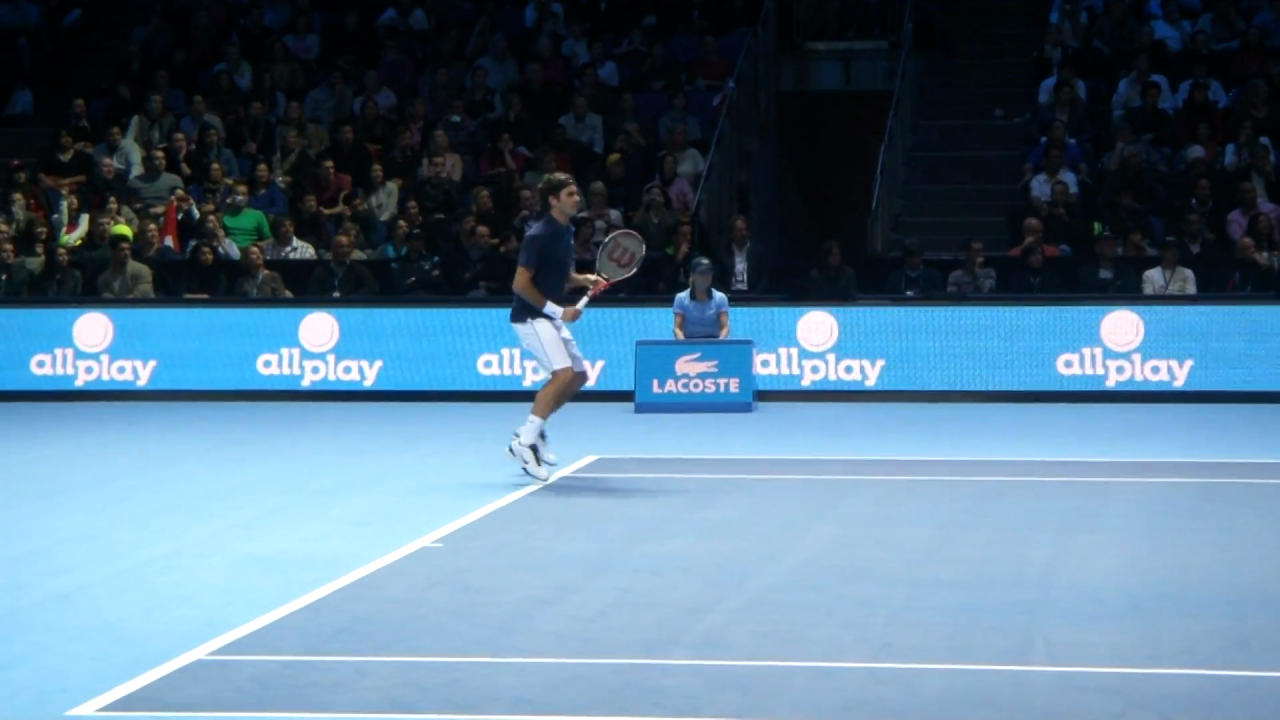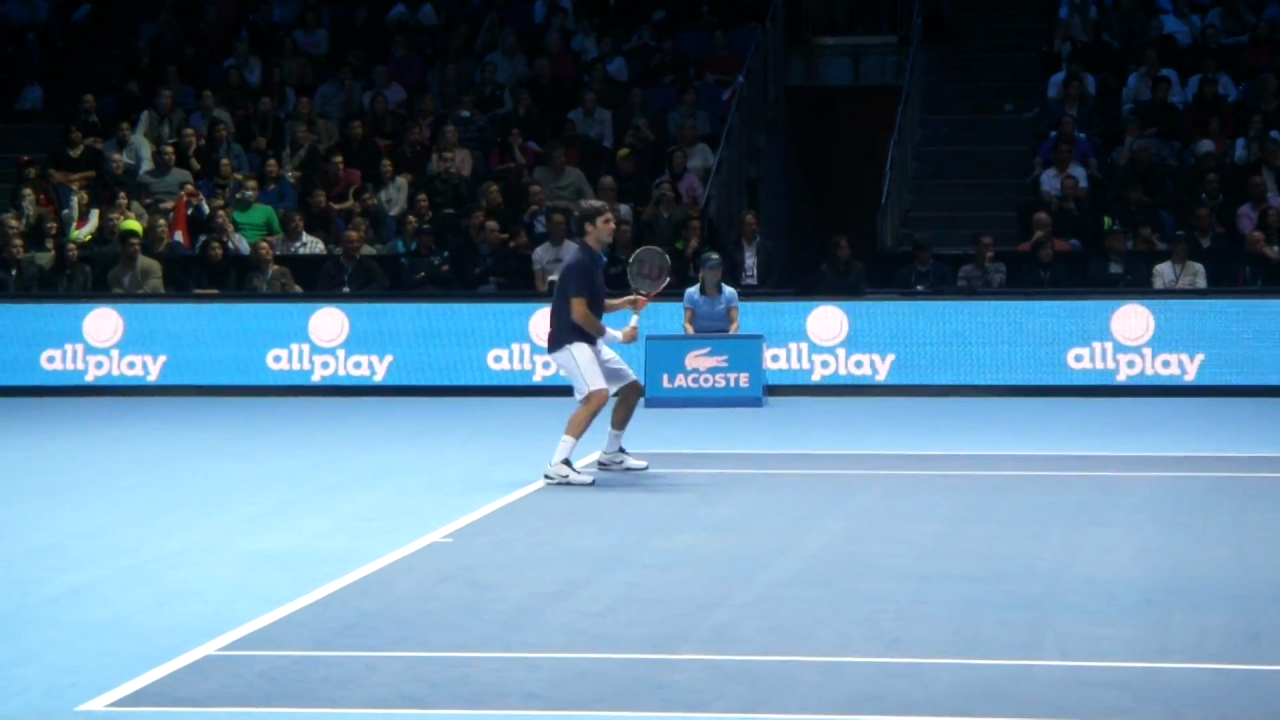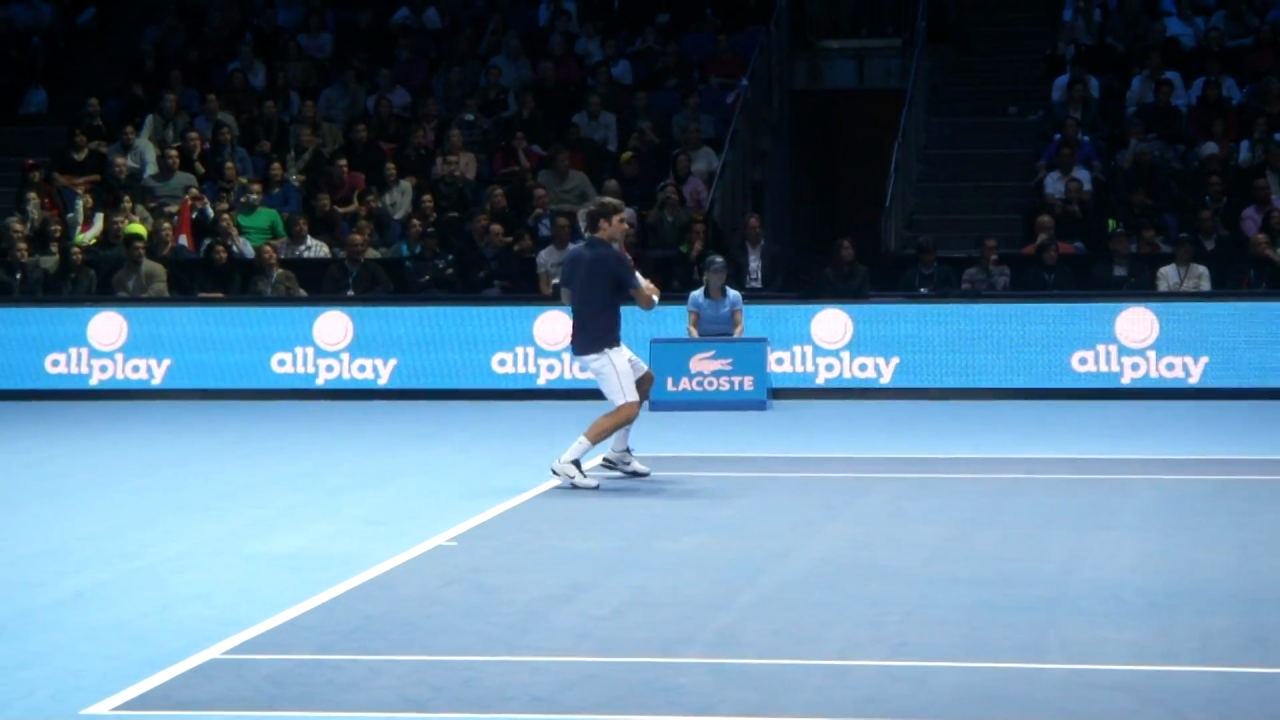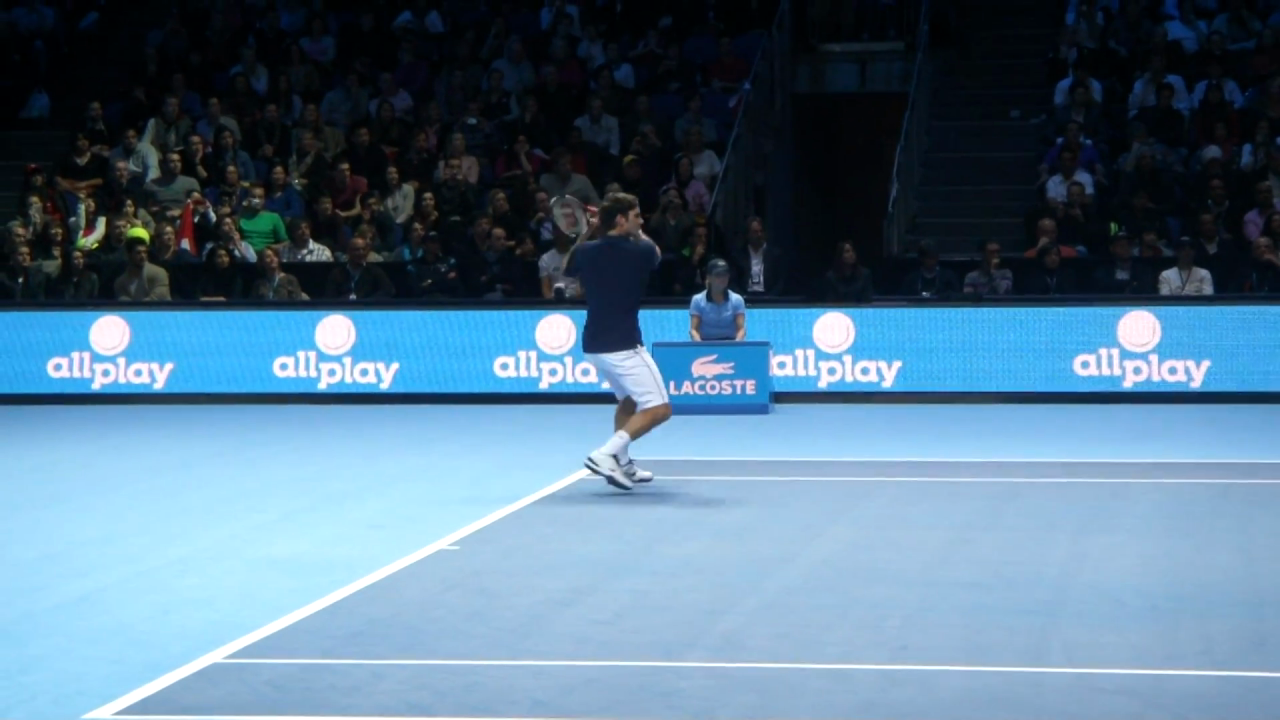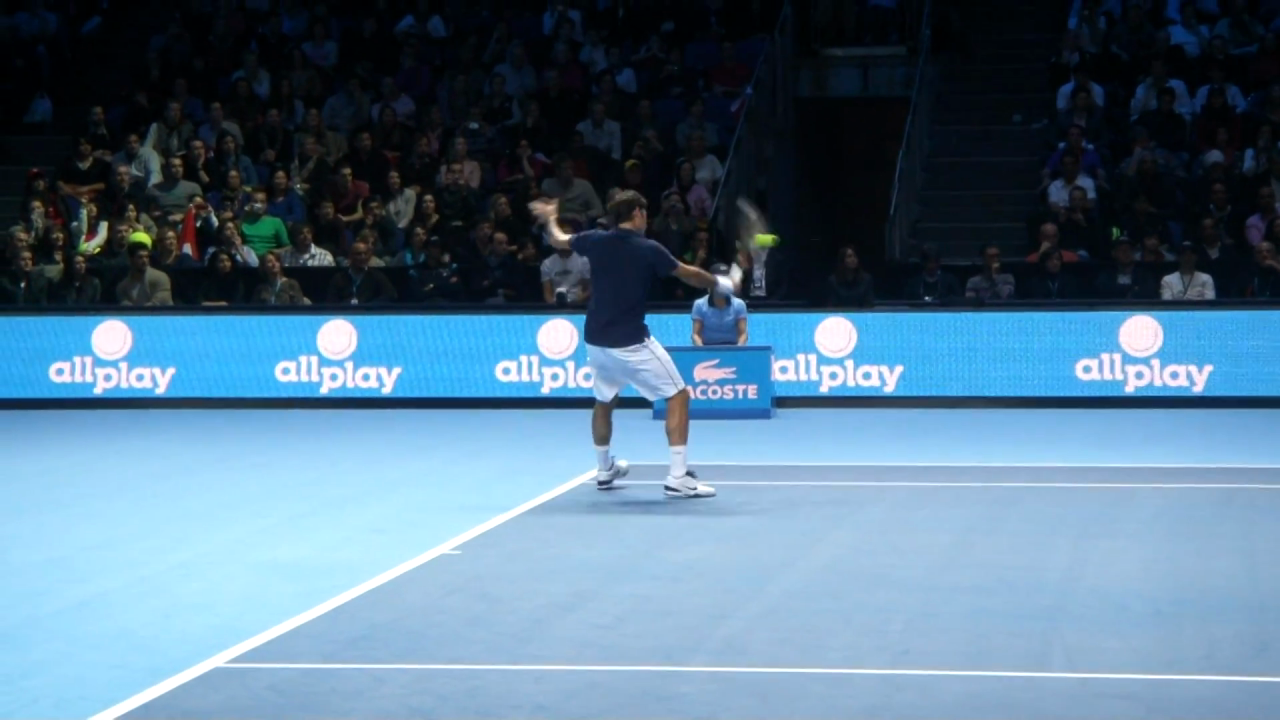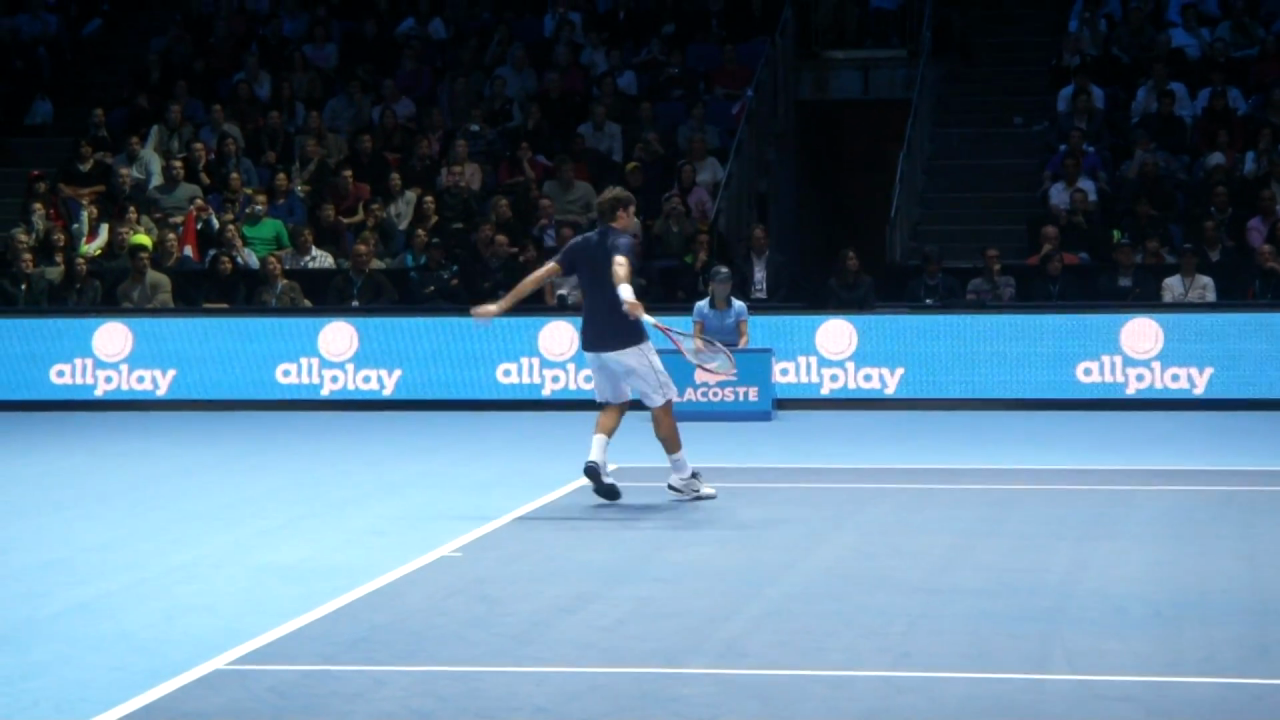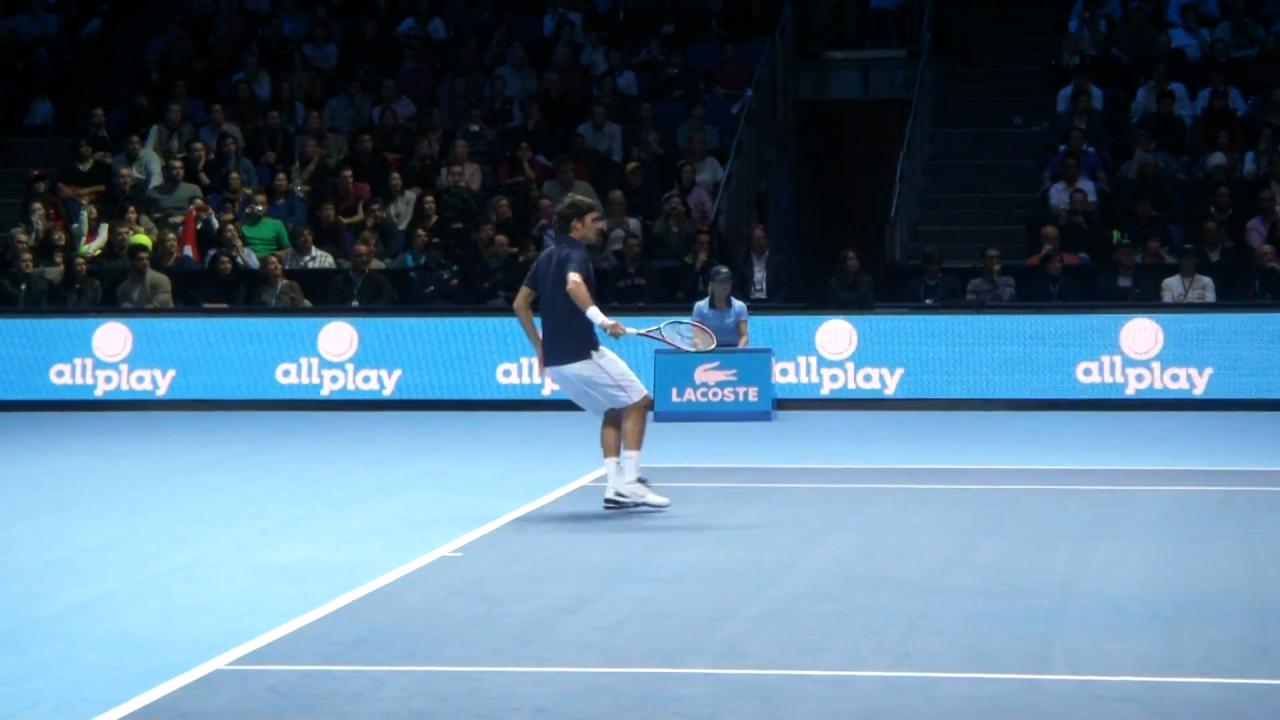
dt=0.2s
person 1, frame 1
left shoulder: (566, 232)
right shoulder: (538, 235)
right elbow: (520, 285)
left wrist: (586, 279)
right wrist: (557, 310)
left hip: (549, 317)
right hip: (531, 317)
left knee: (579, 376)
right knee: (563, 375)
left ankle: (532, 434)
right ankle: (526, 442)
person 1, frame 2
left shoulder: (595, 259)
right shoulder: (579, 263)
right elbow: (579, 314)
left wrist: (623, 302)
right wrist: (615, 335)
left hip: (588, 342)
right hip: (570, 343)
left knee: (633, 388)
right knee: (597, 396)
left ankle: (612, 453)
right ankle: (558, 464)
person 1, frame 3
left shoulder: (574, 255)
right shoulder: (613, 257)
left elbow: (566, 297)
right elbow: (646, 300)
right wrist: (647, 289)
left hip: (591, 342)
right hip: (600, 346)
left knee: (644, 379)
right knee: (628, 407)
left ankle: (618, 453)
right ankle: (567, 462)
person 1, frame 4
left shoulder: (586, 250)
right shoulder: (642, 250)
left elbow: (568, 272)
right elbow: (656, 255)
left wrist: (587, 232)
right wrist: (636, 233)
left hip: (593, 346)
right hip: (624, 346)
left knee: (629, 399)
right knee: (659, 409)
left ankle: (620, 464)
right ankle: (606, 454)
person 1, frame 5
left shoulder: (595, 240)
right shoulder: (649, 249)
left elbow: (558, 241)
right elbow: (688, 274)
left wrist: (549, 219)
right wrist: (723, 284)
left hip: (597, 342)
right hip: (632, 343)
left knee: (603, 402)
right knee: (678, 397)
left ankle: (605, 471)
right ankle: (678, 477)
person 1, frame 6
left shoulder: (581, 245)
right shoulder: (623, 241)
left elbow: (539, 276)
right elbow: (619, 267)
left wrist: (499, 307)
right wrist: (627, 294)
left hip: (593, 344)
right hip: (628, 342)
left knee: (613, 405)
right knee: (662, 406)
left ankle: (595, 461)
right ankle: (682, 478)
person 1, frame 7
left shoulder: (544, 258)
right shoulder: (574, 254)
left elbow: (521, 305)
right elbow: (574, 285)
left wrist: (539, 347)
right wrist: (599, 317)
left hip: (553, 360)
right hip: (582, 354)
left knee: (613, 412)
right knee: (638, 402)
left ankle: (617, 489)
right ankle: (629, 483)
